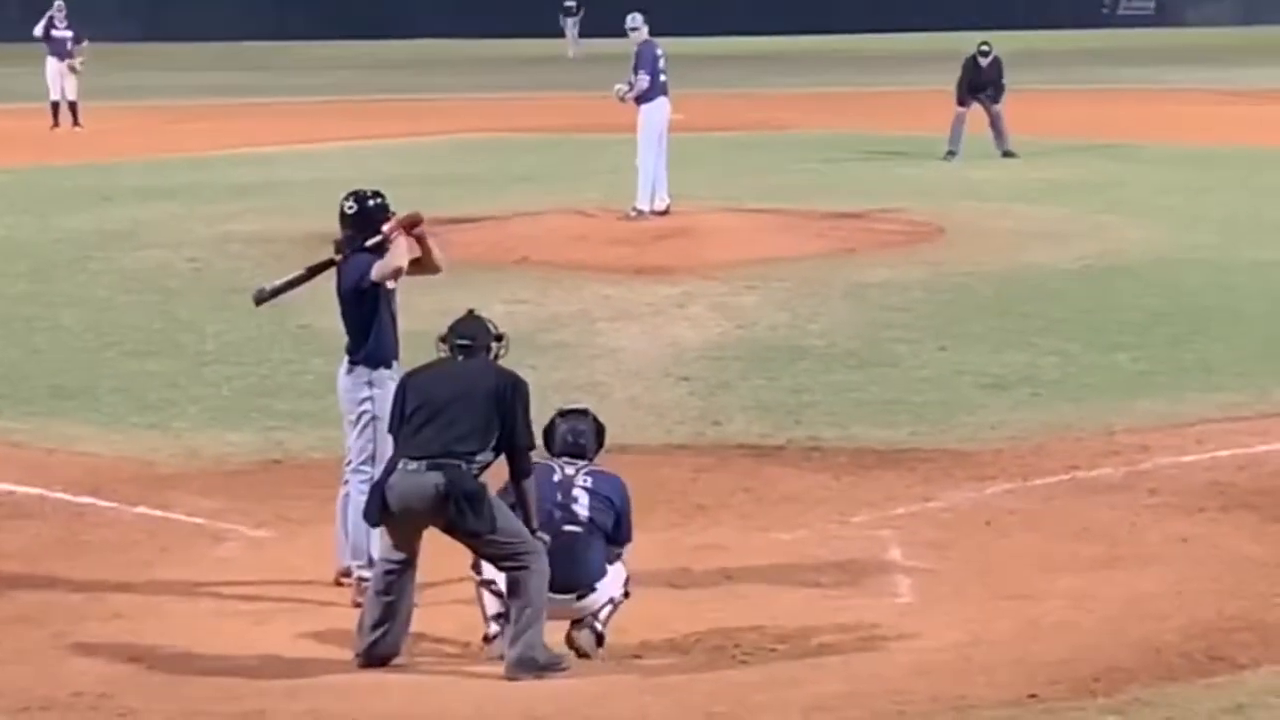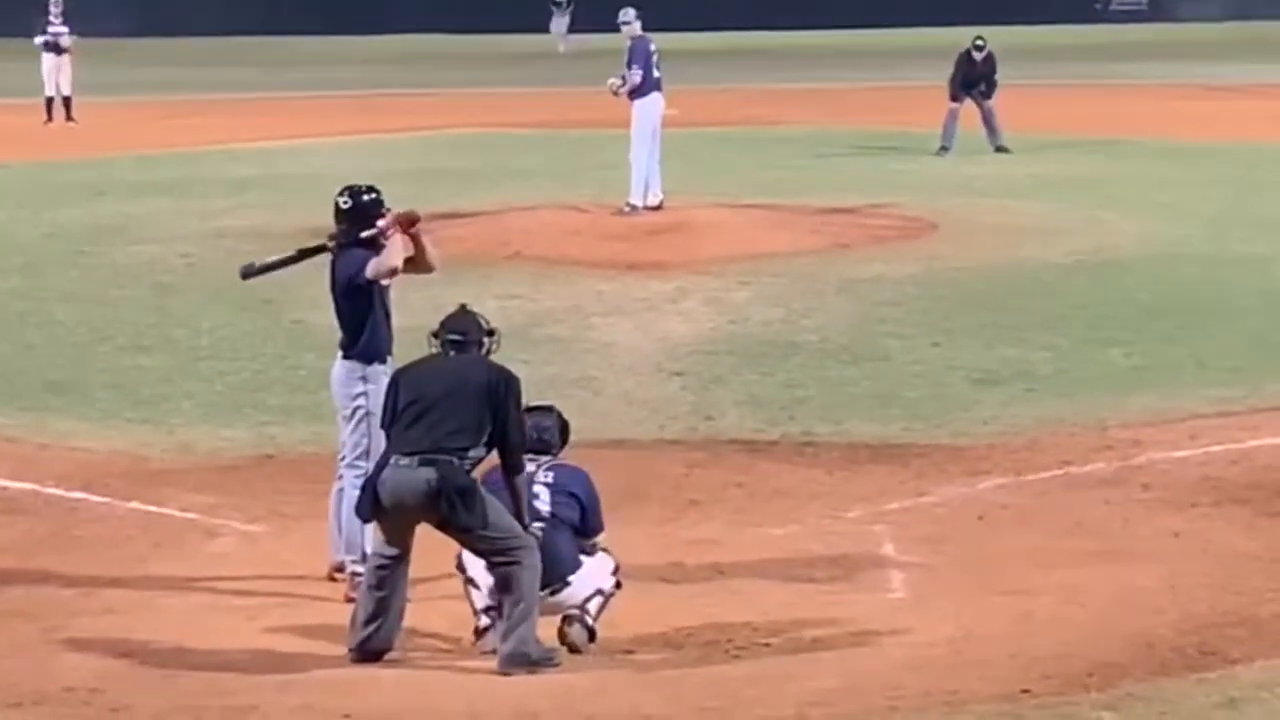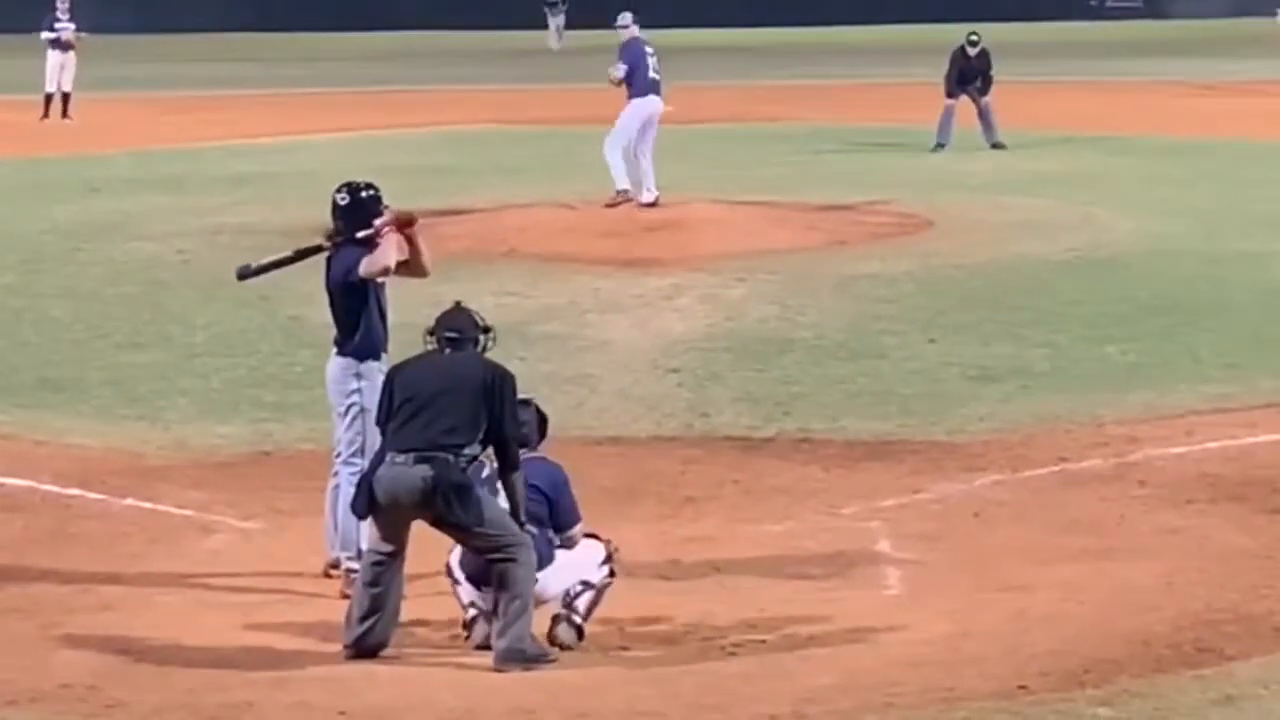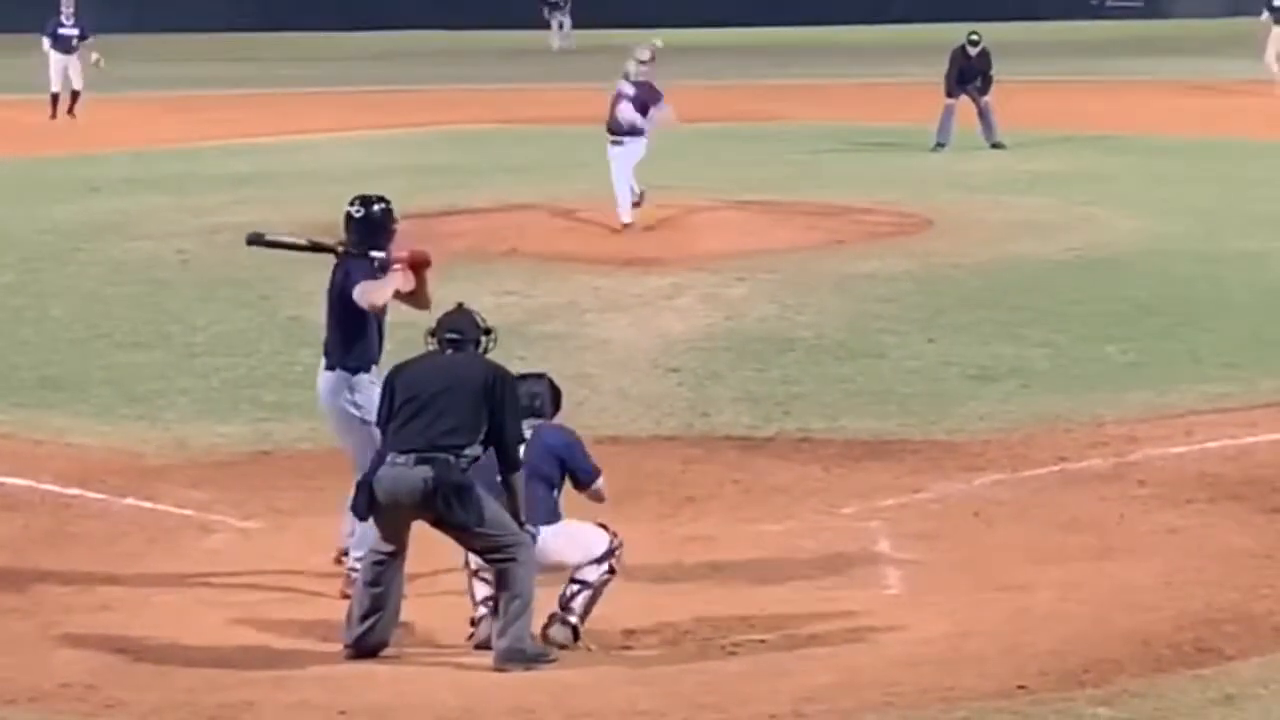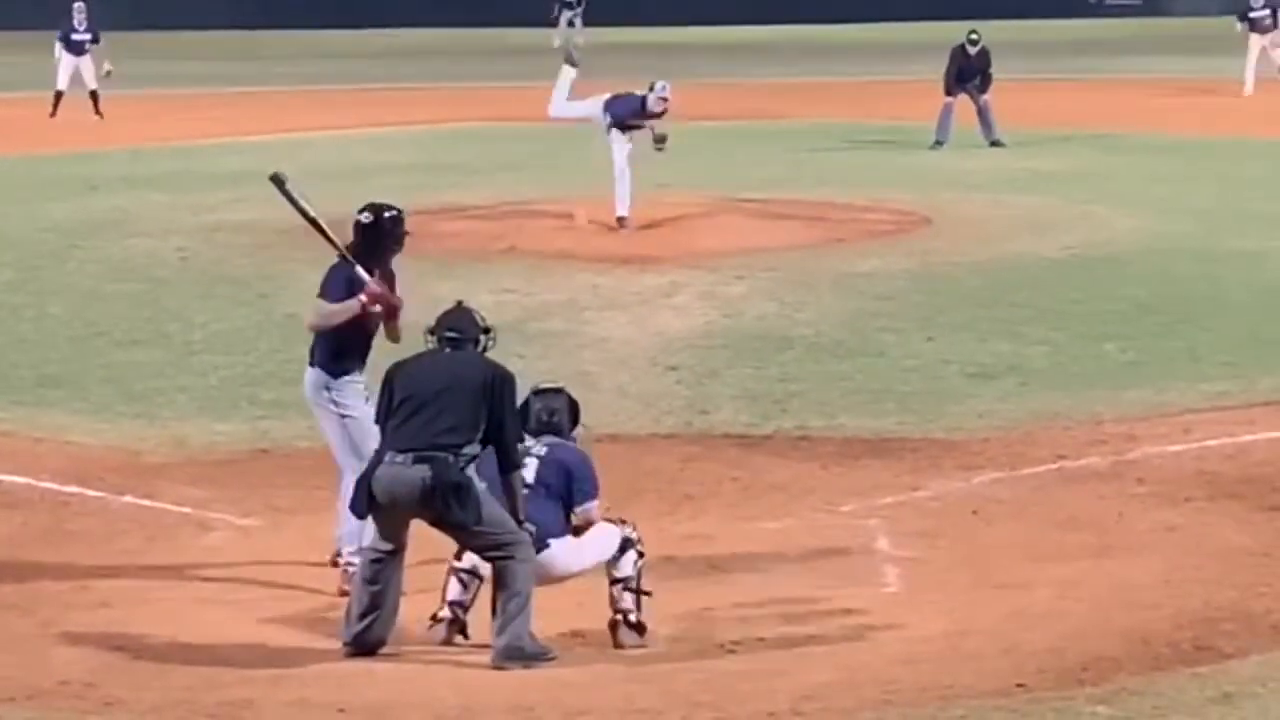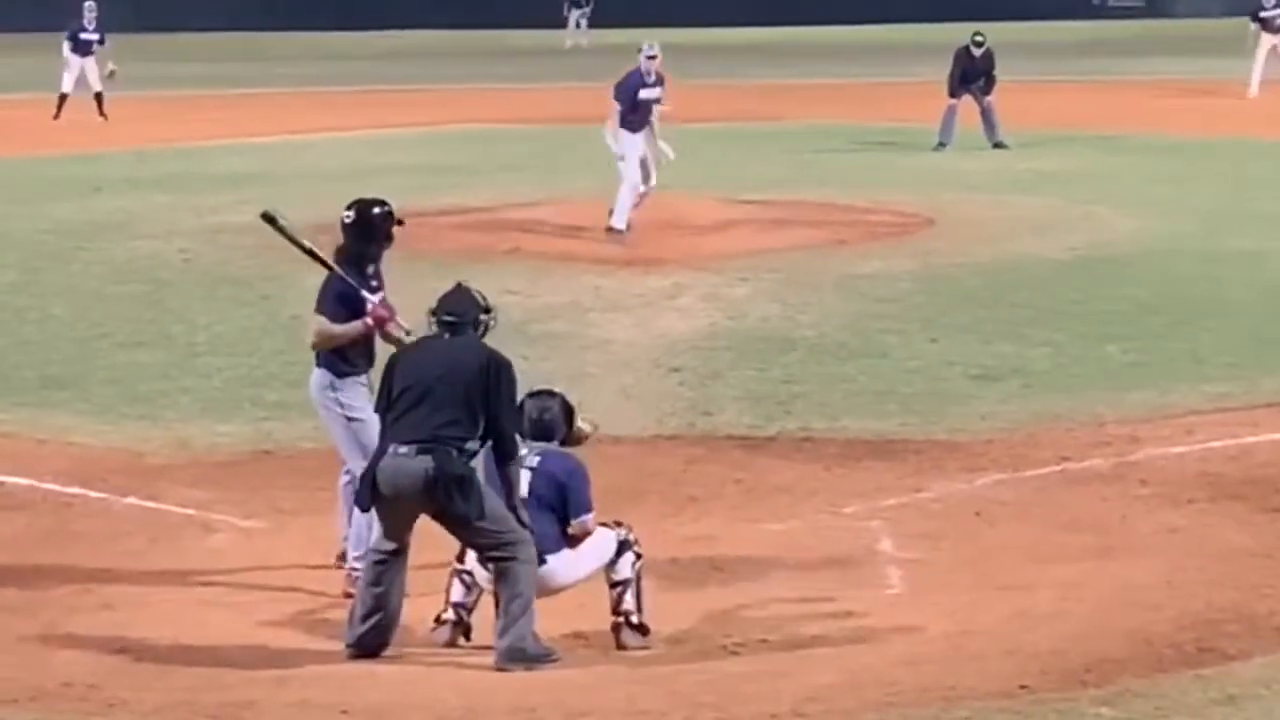
dt=0.5s
person 1, frame 1
left shoulder: (374, 259)
right shoulder: (357, 264)
left elbow: (432, 267)
right elbow: (396, 267)
left wrist: (418, 235)
right wrist: (399, 238)
left hip: (373, 372)
right hip: (368, 377)
left knee: (358, 471)
right knee: (372, 475)
left ankle: (350, 562)
right ankle: (366, 577)
person 1, frame 2
left shoulder: (367, 255)
right shoulder: (351, 259)
left elbow: (428, 265)
right elbow: (391, 267)
left wrist: (412, 233)
right wrist: (394, 238)
left hip: (366, 369)
right hip: (362, 372)
left knee: (352, 466)
right knee: (366, 471)
left ankle: (343, 557)
right ankle: (359, 573)
person 1, frame 3
left shoulder: (364, 251)
right shoulder: (348, 257)
left elbow: (421, 269)
right elbow: (383, 266)
left wrist: (409, 235)
right wrist: (390, 238)
left hip: (358, 366)
right hip: (358, 369)
left knee: (347, 463)
right knee: (362, 468)
left ankle: (339, 553)
right ankle: (355, 569)
person 1, frame 4
left shoulder: (373, 266)
right shoulder: (354, 268)
left elbow: (421, 303)
right elbow: (371, 301)
left wrist: (418, 274)
right wrist: (396, 275)
left hip: (355, 378)
right hip: (350, 382)
left knee: (374, 468)
left ankle: (350, 545)
right ankle: (358, 572)
person 1, frame 5
left shoulder: (381, 275)
right shoulder: (344, 274)
left elbow: (393, 337)
right elbow: (316, 320)
left wrist: (391, 313)
right wrist: (363, 300)
left hip: (350, 379)
right hip: (332, 381)
left knee: (360, 462)
right knee: (371, 469)
left ankle: (345, 547)
right ankle: (354, 569)
person 1, frame 6
left shoulder: (371, 272)
right shoulder: (342, 280)
right elbow: (318, 337)
left wrist: (393, 335)
right wrist: (368, 323)
left hip: (352, 380)
right hip: (339, 384)
left knee: (358, 464)
left ankle: (351, 547)
right ankle: (359, 572)
person 2, frame 1
left shoulder: (414, 378)
right shoulder: (507, 382)
right elbow: (520, 464)
right wrist: (532, 525)
left hip: (400, 481)
right hip: (451, 484)
left knee: (397, 556)
right knee: (529, 556)
left ankle: (375, 648)
right ankle: (527, 656)
person 2, frame 2
left shoulder: (406, 374)
right shoulder: (498, 378)
right elbow: (512, 458)
right wrist: (524, 521)
left hip: (393, 477)
right hip: (444, 479)
left knee: (389, 552)
right knee: (520, 551)
left ankle: (368, 643)
right ankle: (519, 651)
person 2, frame 3
left shoulder: (401, 371)
right shoulder: (494, 375)
right elbow: (508, 455)
left wrist: (399, 486)
right wrist: (520, 516)
left hip: (388, 474)
right hip: (439, 477)
left knee: (384, 549)
right knee: (516, 548)
left ankle: (363, 640)
right ankle: (515, 648)
person 2, frame 4
left shoulder: (402, 371)
right shoulder: (494, 376)
right elbow: (508, 455)
left wrist: (400, 482)
right wrist: (519, 517)
left hip: (388, 475)
right hip: (439, 477)
left knee: (385, 547)
right knee: (516, 548)
left ankle: (362, 639)
right ankle: (515, 647)
person 2, frame 5
left shoulder: (401, 370)
right shoulder: (494, 375)
right elbow: (507, 454)
left wrist: (398, 481)
right wrist: (519, 517)
left hip: (386, 473)
right hip: (438, 476)
left knee: (385, 545)
right knee: (515, 546)
left ankle: (361, 637)
right ankle: (514, 645)
person 2, frame 6
left shoulder: (404, 356)
right shoulder: (491, 362)
left elbow: (384, 423)
right elbow: (504, 440)
right wrist: (512, 500)
left hip: (391, 466)
right hip: (441, 469)
left knee: (388, 546)
right knee: (514, 547)
left ankle: (365, 639)
right ankle: (517, 647)
person 3, frame 1
left shoulder: (529, 474)
right shoulder: (612, 484)
right elbow: (617, 551)
right hip: (583, 597)
left knee: (485, 561)
right knee: (618, 574)
left ankle: (499, 632)
right ankle: (589, 628)
person 3, frame 2
left shoulder: (494, 476)
right shoulder: (576, 477)
right elbow: (593, 545)
right hip: (561, 592)
left knee: (469, 556)
right knee: (606, 565)
left ankle: (489, 626)
right ankle: (580, 622)
person 3, frame 3
left shoulder: (474, 471)
right shoulder: (548, 470)
right elbow: (572, 538)
left hip: (481, 586)
right hip: (536, 583)
left knee: (457, 559)
right knee: (600, 553)
left ankle: (478, 618)
right ankle: (569, 621)
person 3, frame 4
right shoulder: (560, 436)
right elbow: (599, 493)
right wrist: (579, 478)
right hip: (539, 539)
right knee: (606, 545)
left ankle: (484, 621)
right ankle: (565, 621)
person 3, frame 5
right shoulder: (573, 455)
right elbow: (590, 516)
right hip: (549, 555)
right knee: (625, 537)
left ankle: (447, 621)
right ankle: (627, 626)
person 3, frame 6
right shoulder: (568, 464)
right elbow: (585, 528)
left wrist: (568, 440)
left hip: (492, 574)
right hip: (546, 573)
left knee: (472, 546)
right knee: (621, 539)
left ankle: (451, 623)
right ankle: (629, 628)
person 4, frame 1
left shoulder: (644, 50)
right shoulder: (655, 48)
left elbow: (644, 83)
left wrist: (629, 95)
right wrist: (629, 86)
left hip: (650, 106)
right hip: (661, 103)
left knee: (645, 159)
right knee: (658, 157)
left ankle: (642, 207)
right ankle: (661, 203)
person 4, frame 2
left shoulder: (637, 45)
right shoulder: (648, 43)
left elbow: (636, 78)
left wrist: (622, 90)
right wrist: (622, 80)
left hip: (644, 102)
right hip: (655, 99)
left knee: (639, 154)
right knee: (651, 153)
left ankle: (635, 202)
right ankle: (654, 198)
person 4, frame 3
left shoulder: (629, 45)
right shoulder: (647, 47)
left elbow: (619, 74)
left wrist: (613, 76)
right wrist: (618, 76)
left hip: (641, 102)
right hip: (656, 102)
left knee: (612, 146)
right knee: (642, 152)
left ankle: (623, 189)
right ankle: (649, 195)
person 4, frame 4
left shoulder: (652, 92)
right shoulder: (628, 78)
left hip: (633, 142)
right hip: (615, 140)
left knee: (620, 175)
right knee: (618, 173)
left ankle: (626, 219)
right ankle: (635, 193)
person 4, frame 5
left shoulder: (661, 109)
right shoulder: (632, 104)
left wrist: (655, 130)
left hip: (620, 129)
right hip: (601, 109)
left knee: (622, 166)
right knee: (557, 109)
left ankle: (622, 214)
right ankle: (570, 68)
person 4, frame 6
left shoulder: (659, 79)
right shoulder: (631, 81)
right elbow: (614, 114)
left wrist: (657, 141)
right wrist: (615, 143)
left hip: (639, 134)
right hip: (623, 134)
left knee: (648, 182)
right knee: (632, 180)
left ankle: (619, 212)
right ankle: (616, 226)
